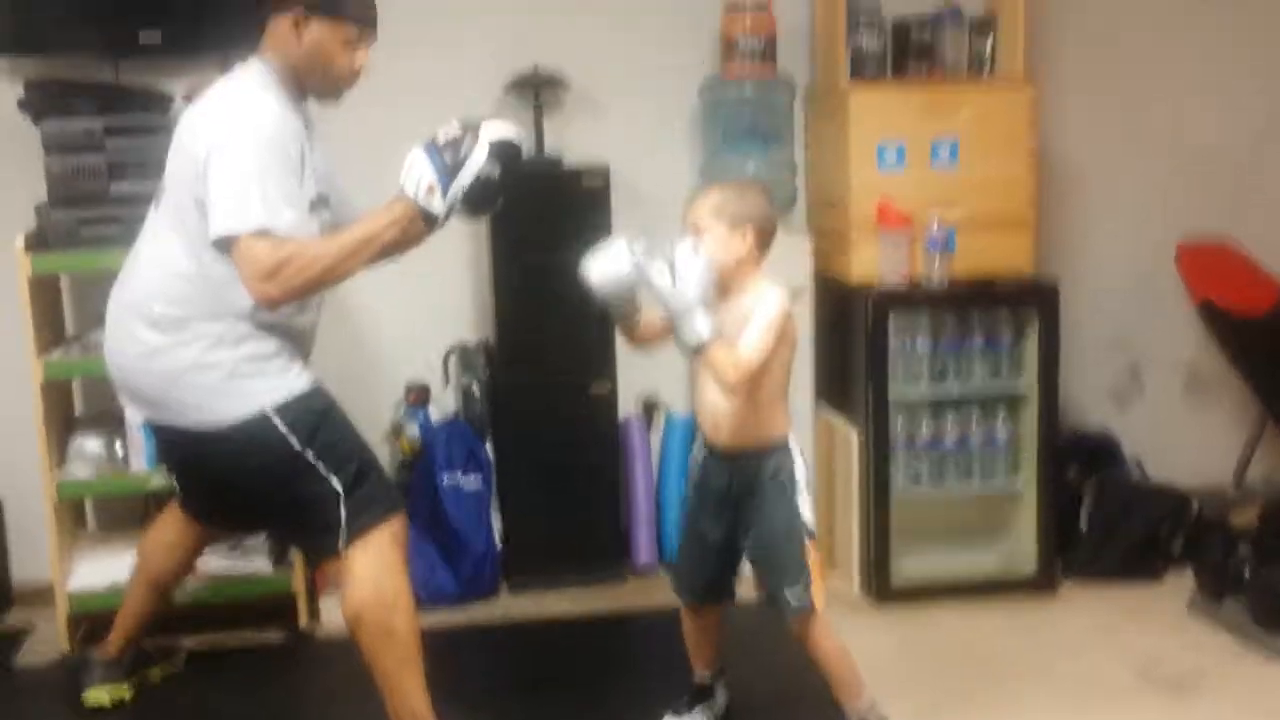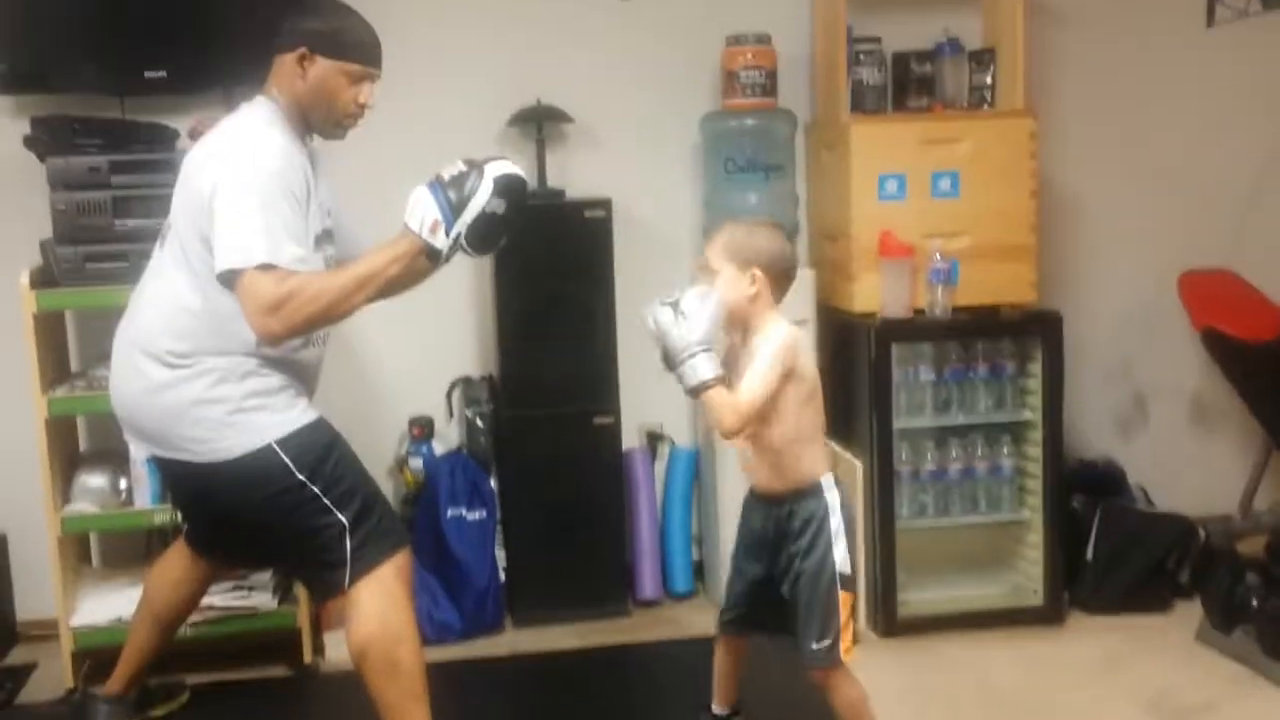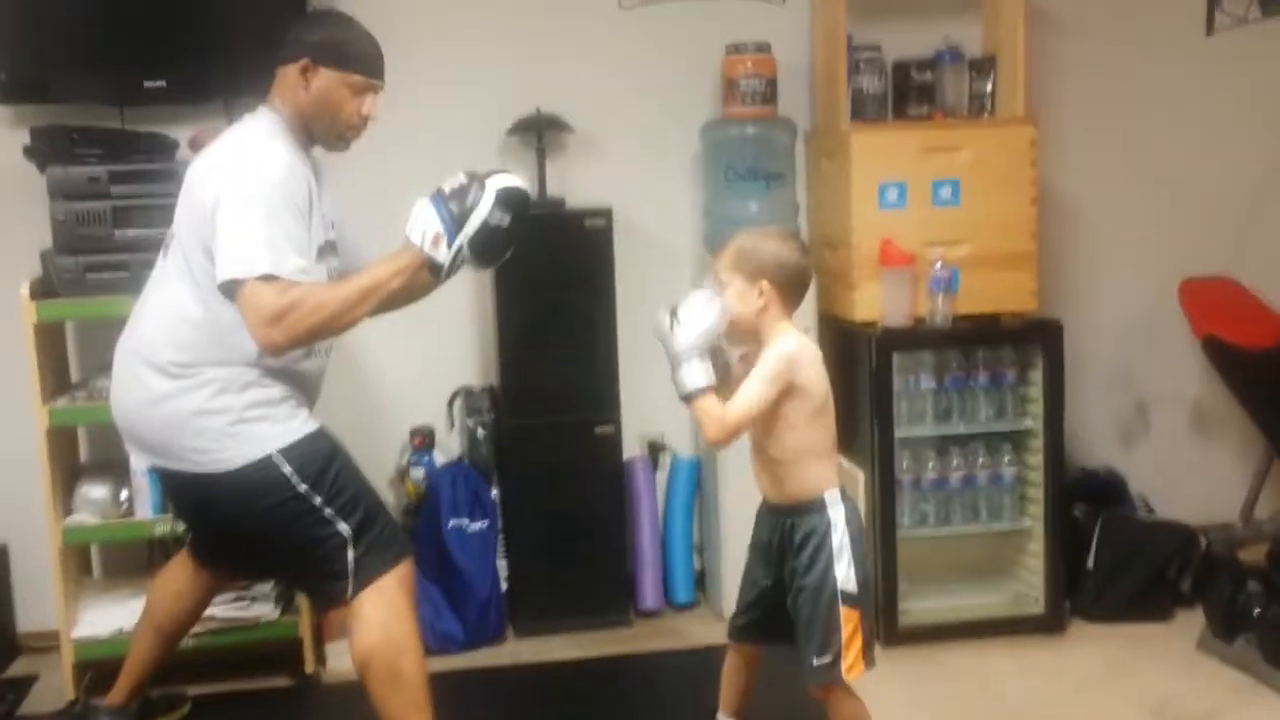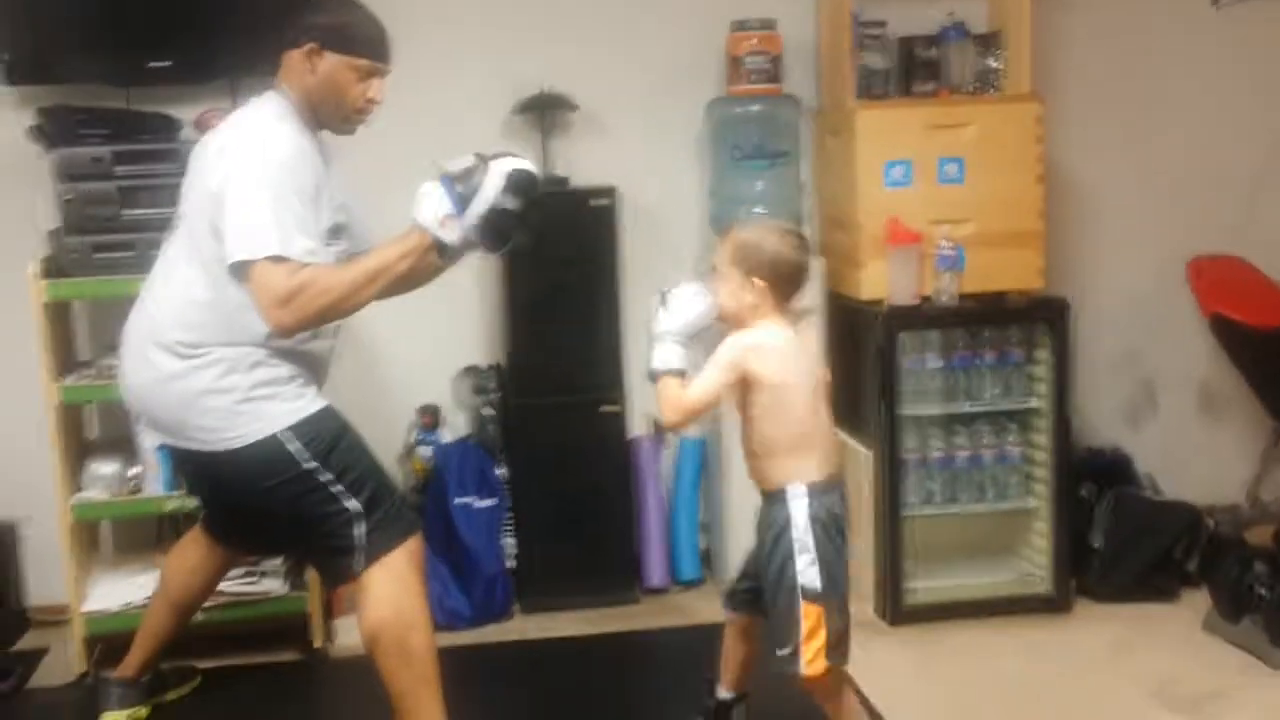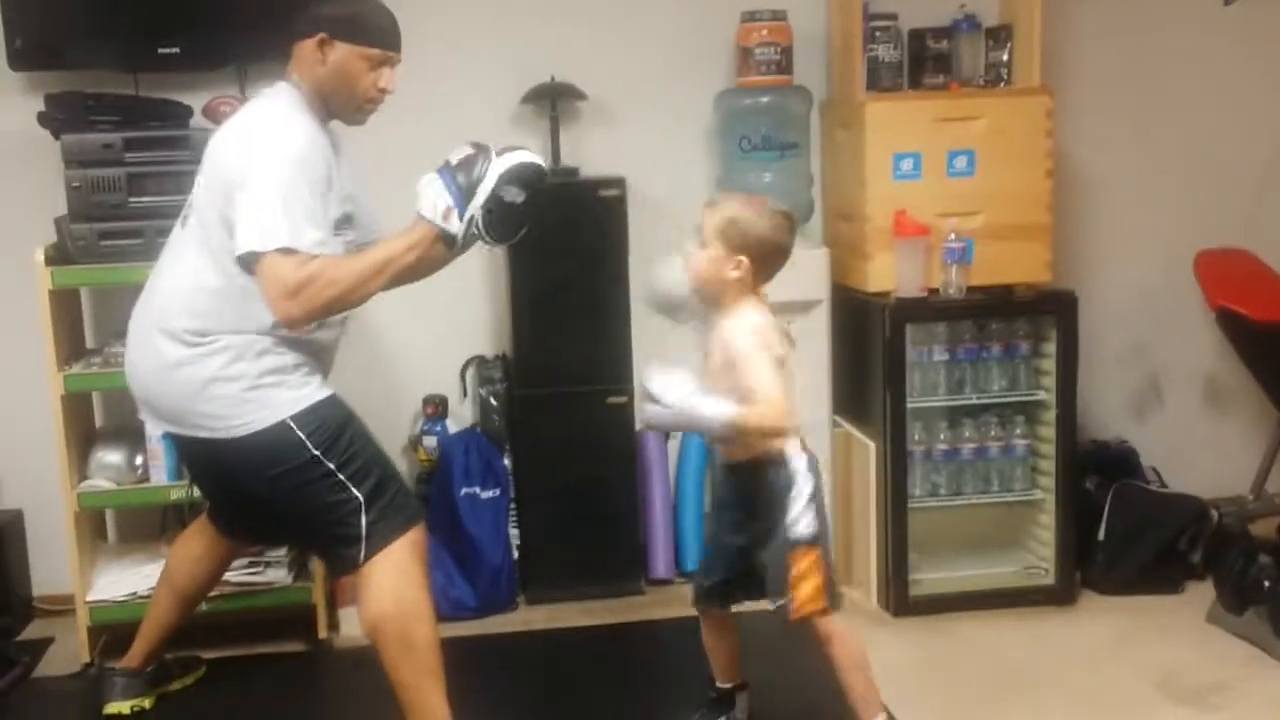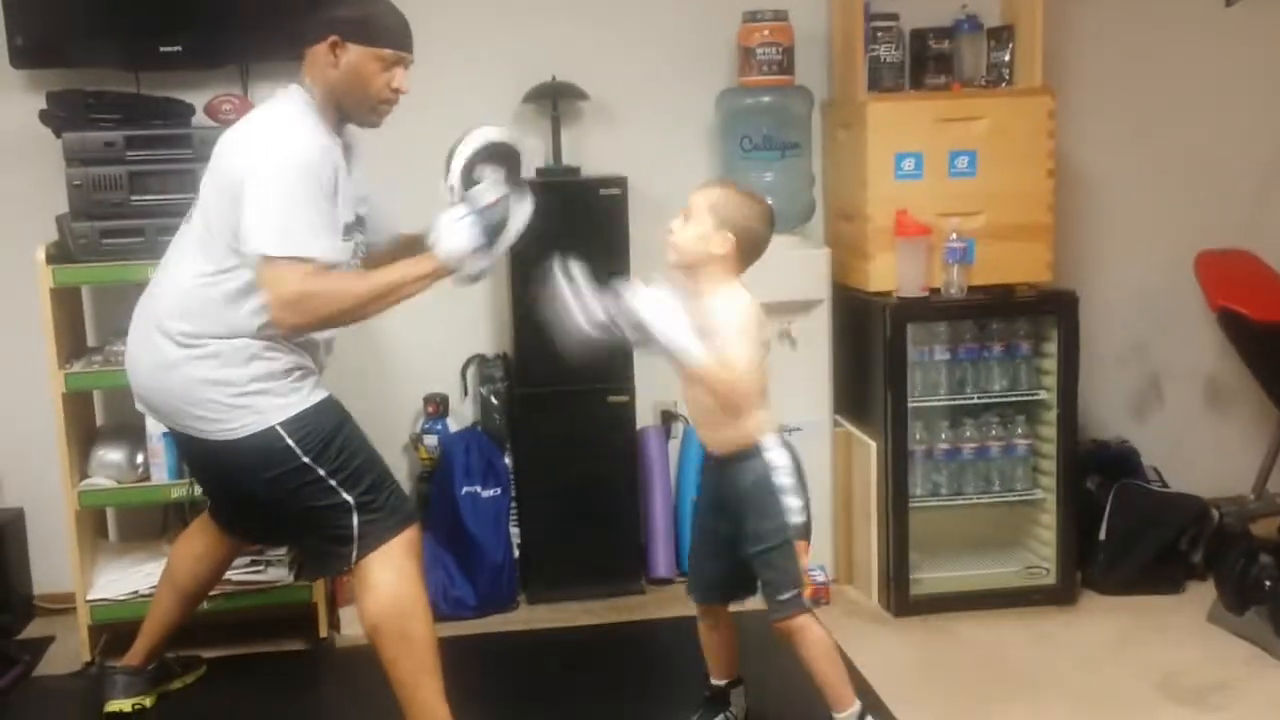
dt=0.2s
person 1, frame 1
left shoulder: (270, 114)
right shoulder: (256, 117)
left elbow: (342, 243)
right elbow: (271, 277)
left wrist: (437, 199)
right wrist: (413, 204)
left hip: (170, 358)
right hip: (208, 365)
left knee: (207, 506)
right knee: (373, 532)
left ankle: (111, 662)
person 1, frame 2
left shoulder: (276, 149)
right shoulder: (260, 152)
left elbow: (347, 278)
right elbow: (274, 312)
left wrist: (445, 238)
right wrist: (416, 241)
left hip: (173, 391)
right hip: (216, 400)
left knee: (215, 544)
right knee: (378, 561)
person 1, frame 3
left shoulder: (281, 161)
right shoulder: (262, 163)
left elbow: (346, 293)
right elbow: (275, 323)
left wrist: (443, 252)
right wrist: (418, 250)
left hip: (173, 404)
right hip: (220, 413)
left knee: (218, 555)
right knee: (381, 572)
person 1, frame 4
left shoulder: (290, 146)
right shoulder: (269, 147)
left elbow: (357, 272)
right elbow: (288, 303)
left wrist: (457, 234)
right wrist: (428, 234)
left hip: (183, 379)
right hip: (228, 389)
left knee: (231, 530)
right knee: (390, 547)
person 1, frame 5
left shoulder: (295, 132)
right shoulder: (283, 140)
left elbow: (354, 259)
right elbow: (306, 290)
left wrist: (454, 221)
right wrist: (433, 226)
left hip: (187, 366)
right hip: (232, 377)
left knee: (236, 518)
right knee: (393, 538)
person 1, frame 6
left shoulder: (328, 142)
right shoulder: (288, 143)
left elbow: (368, 261)
right elbow: (296, 303)
left wrist: (464, 228)
right wrist: (440, 255)
left hip: (183, 367)
right hip: (223, 376)
left knee: (241, 516)
right knee: (389, 537)
person 2, frame 1
left shoulder: (770, 300)
right shoulder: (708, 296)
left elbow: (734, 377)
right elbow: (637, 333)
left wrist: (691, 310)
right wrist: (618, 298)
left hip: (770, 472)
right hip: (717, 468)
left knee: (801, 614)
right knee: (695, 596)
person 2, frame 2
left shoulder: (779, 339)
right shoulder: (746, 342)
left elbow: (731, 420)
right elbow: (723, 397)
left wrist: (694, 352)
right wrist: (678, 348)
left hip: (811, 512)
right hip: (764, 510)
left knee: (825, 660)
right knee: (733, 630)
person 2, frame 3
left shoulder: (787, 353)
right shoulder: (772, 350)
left elbow: (719, 430)
right elbow: (733, 402)
left wrist: (688, 357)
right wrist: (707, 351)
left hip: (819, 524)
right hip: (778, 520)
left knee: (826, 677)
right knee: (744, 636)
person 2, frame 4
left shoulder: (744, 345)
right shoulder: (794, 341)
left elbow: (674, 412)
left wrist: (668, 342)
left hip: (801, 510)
right hip: (792, 503)
left knee: (811, 663)
right knee: (744, 608)
person 2, frame 5
left shoulder: (745, 331)
right shoulder: (732, 313)
left elbow: (774, 420)
left wrist: (694, 410)
left hip: (779, 478)
right hip: (738, 477)
left knee: (817, 614)
right knee: (710, 602)
person 2, frame 6
left shoulder: (733, 306)
right shoulder: (694, 294)
left elbow: (735, 391)
left wrist: (673, 333)
right wrist: (592, 311)
left hip: (759, 471)
right hip: (720, 471)
left knee: (790, 615)
right knee: (708, 598)
